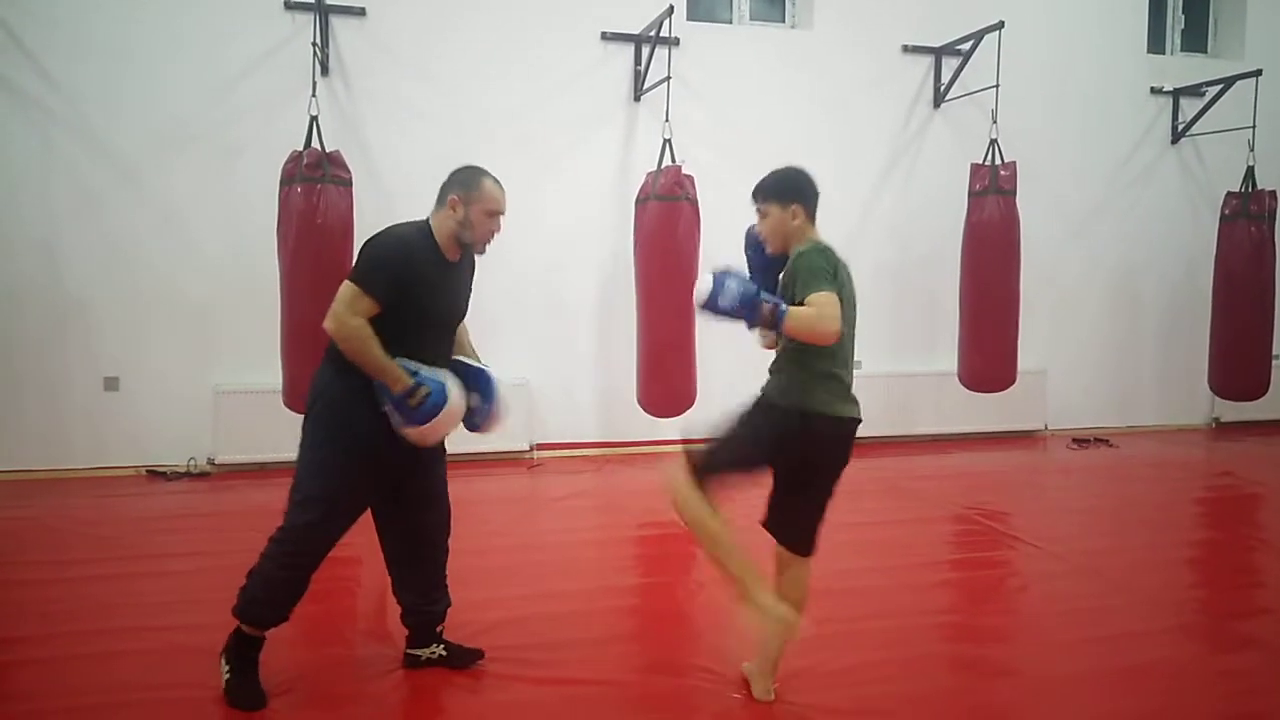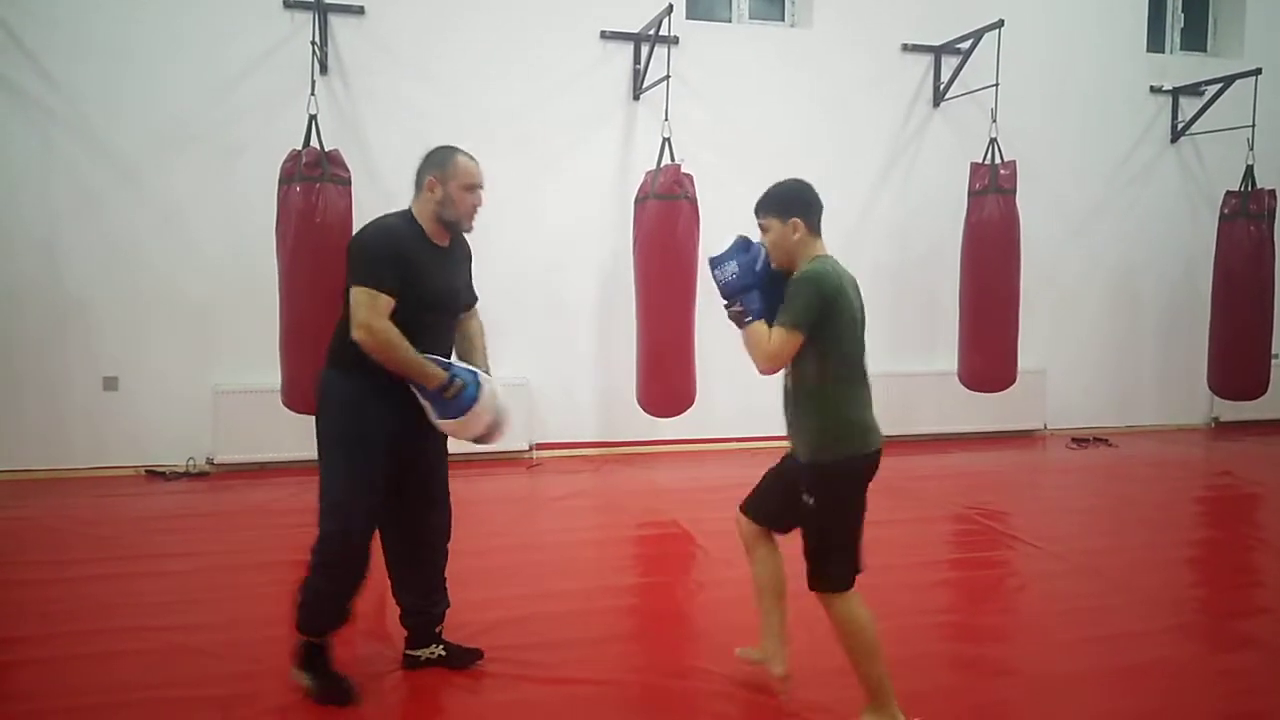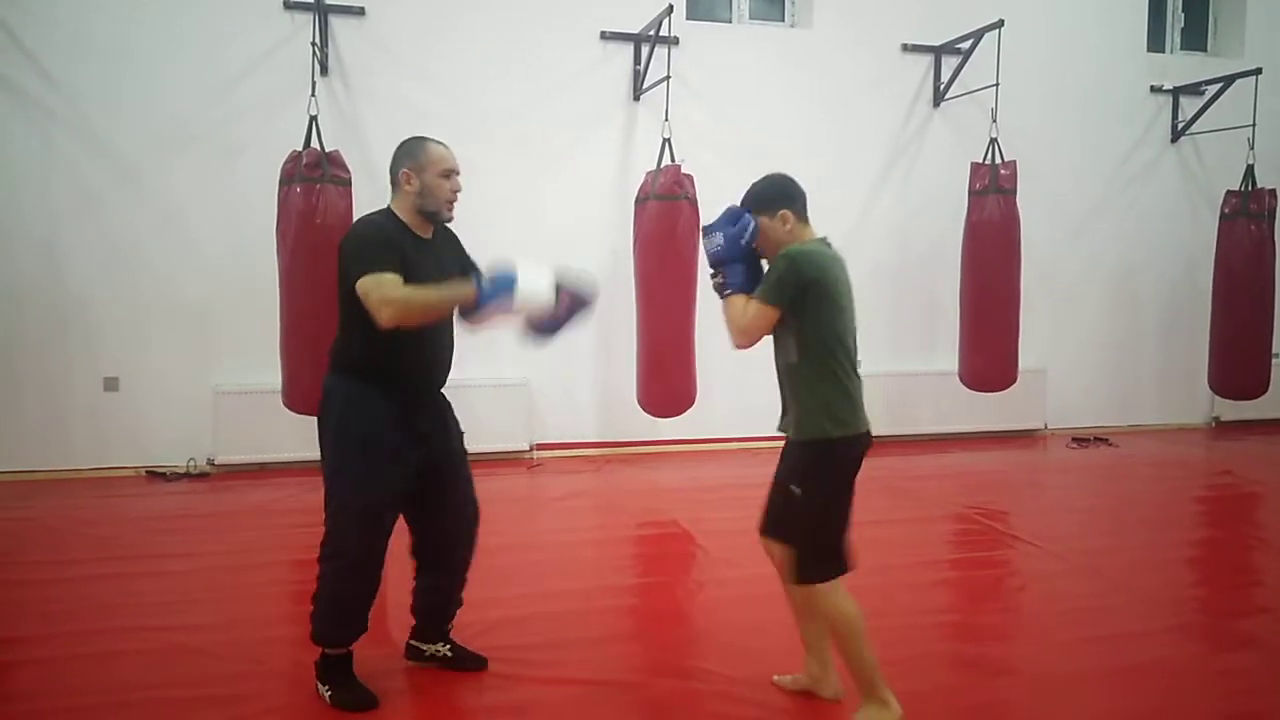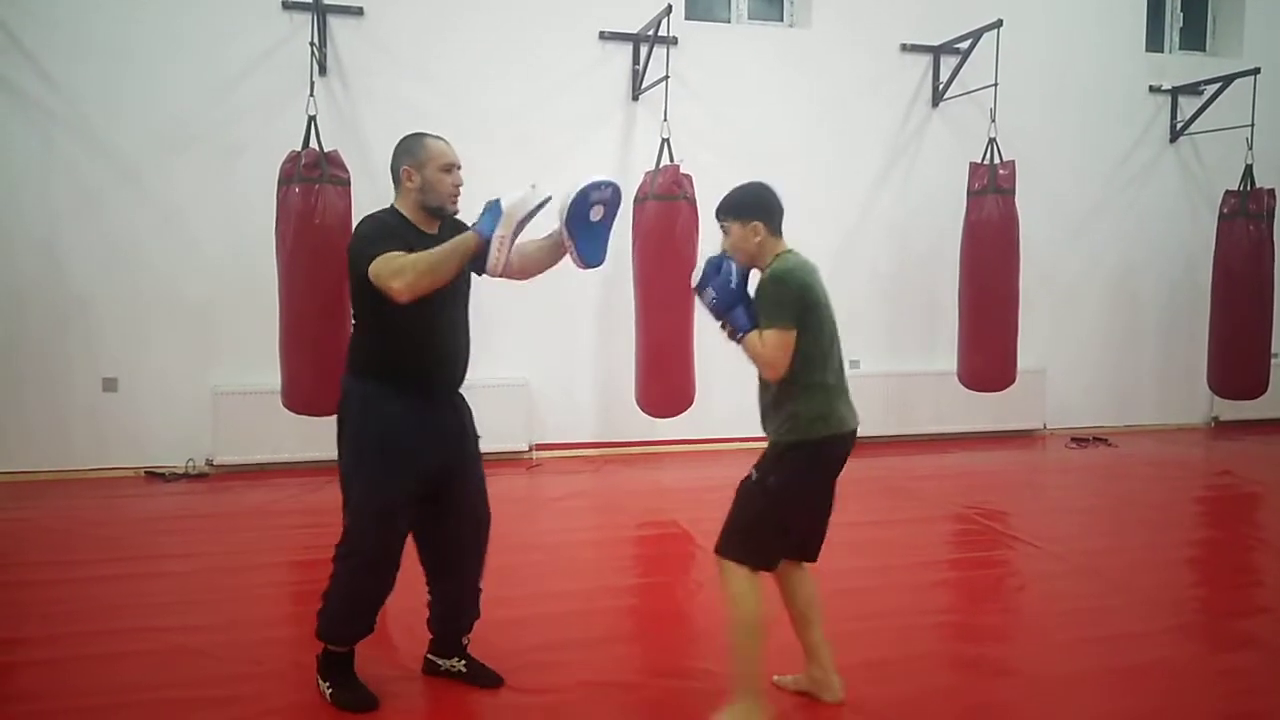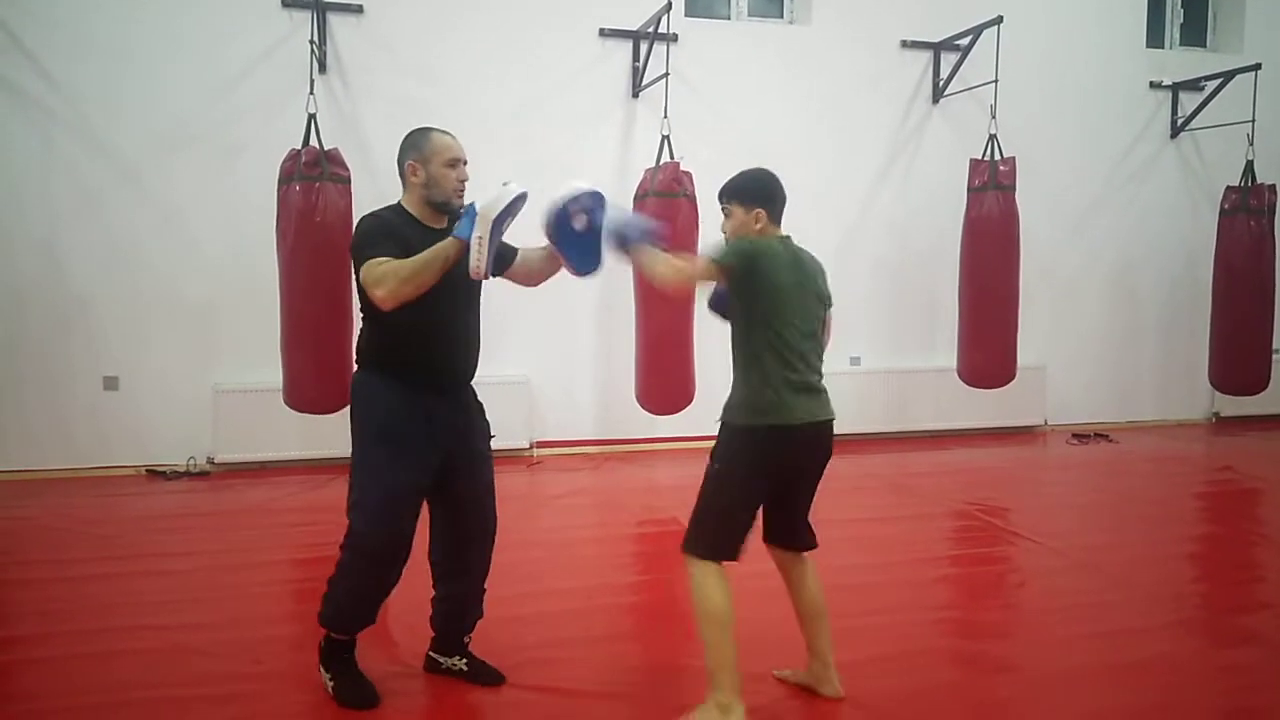
dt=0.2s
person 1, frame 1
left shoulder: (463, 260)
right shoulder: (394, 250)
right elbow: (340, 323)
left wrist: (471, 367)
right wrist: (398, 382)
right hip: (349, 406)
left knee: (425, 523)
right knee: (311, 526)
left ankle: (424, 637)
right ankle: (243, 647)
person 1, frame 2
left shoulder: (458, 249)
right shoulder: (384, 241)
left elbow: (465, 318)
right elbow: (367, 329)
right wrist: (439, 380)
left hip: (418, 406)
right hip: (357, 403)
left knee: (426, 525)
right knee: (347, 529)
left ankle: (423, 638)
right ankle: (312, 648)
person 1, frame 3
left shoulder: (444, 241)
right shoulder: (370, 237)
left elbow: (483, 295)
right elbow: (389, 308)
right wrist: (476, 292)
left hip: (425, 406)
right hip: (363, 408)
left knee: (454, 521)
right knee: (357, 538)
left ankle: (431, 634)
right ankle: (333, 661)
person 1, frame 4
left shoulder: (454, 231)
right shoulder: (377, 232)
left elbow: (520, 264)
right elbow: (403, 282)
left wrist: (571, 234)
right wrist: (479, 236)
left hip: (444, 408)
right hip: (382, 411)
left knee: (464, 532)
right knee: (373, 540)
left ankle: (446, 649)
right ankle: (335, 661)
person 1, frame 5
left shoulder: (460, 227)
right shoulder: (380, 228)
left elbow: (526, 269)
right elbow: (386, 291)
right wrist: (458, 242)
left hip: (457, 403)
right hip: (391, 405)
left knee: (471, 530)
right knee: (378, 533)
left ankle: (449, 646)
right ankle: (336, 649)
person 2, frame 1
left shoulder: (813, 259)
right shoulder: (809, 264)
left elbow: (826, 328)
right elbow: (772, 336)
left wrist: (756, 304)
right wrist: (759, 279)
left hip: (792, 413)
right hip: (833, 424)
left knee: (687, 488)
right knee: (793, 550)
left ankle: (770, 607)
right ankle: (764, 673)
person 2, frame 2
left shoulder: (812, 279)
right shoulder: (829, 276)
left elbow: (768, 359)
right elbow: (787, 343)
left wrist: (745, 298)
right wrist: (757, 295)
left hip: (837, 454)
right hip: (826, 445)
left knee: (833, 586)
right knee: (752, 522)
right ankle: (773, 649)
person 2, frame 3
left shoulder: (796, 262)
right shoulder: (820, 258)
left elbow: (744, 333)
right elbow: (776, 318)
left wrist: (731, 272)
right wrist: (741, 271)
left hip: (824, 439)
right hip: (817, 430)
left knee: (817, 579)
right knee: (780, 545)
right ankle: (820, 671)
person 2, frame 4
left shoulder: (781, 278)
right shoulder: (793, 269)
left elbow: (773, 364)
left wrist: (731, 312)
right wrist: (733, 304)
left hip: (806, 440)
right hip: (820, 434)
left knee: (737, 561)
right knee: (789, 558)
right ankle: (822, 674)
person 2, frame 5
left shoulder: (748, 254)
right shoulder: (811, 266)
left elbow: (674, 276)
left wrist: (635, 242)
left hip: (758, 427)
right hip: (813, 425)
left knee: (706, 557)
right knee: (792, 550)
right ankle: (823, 670)
